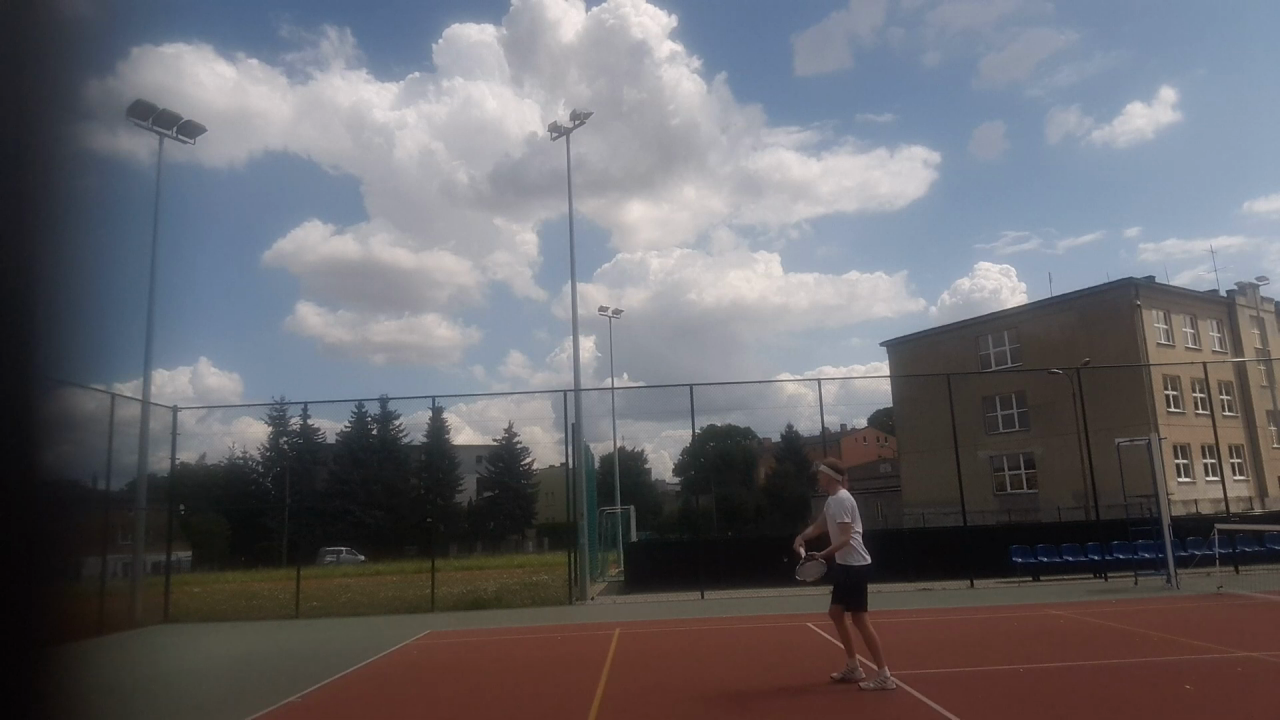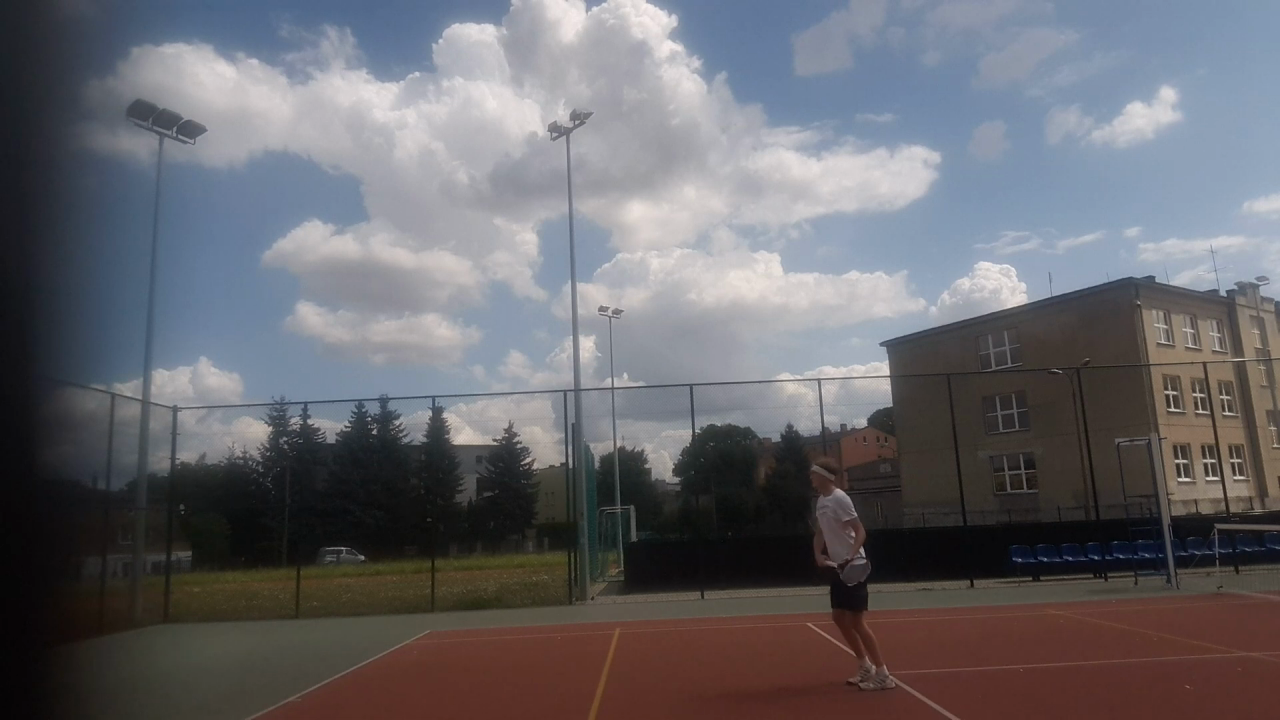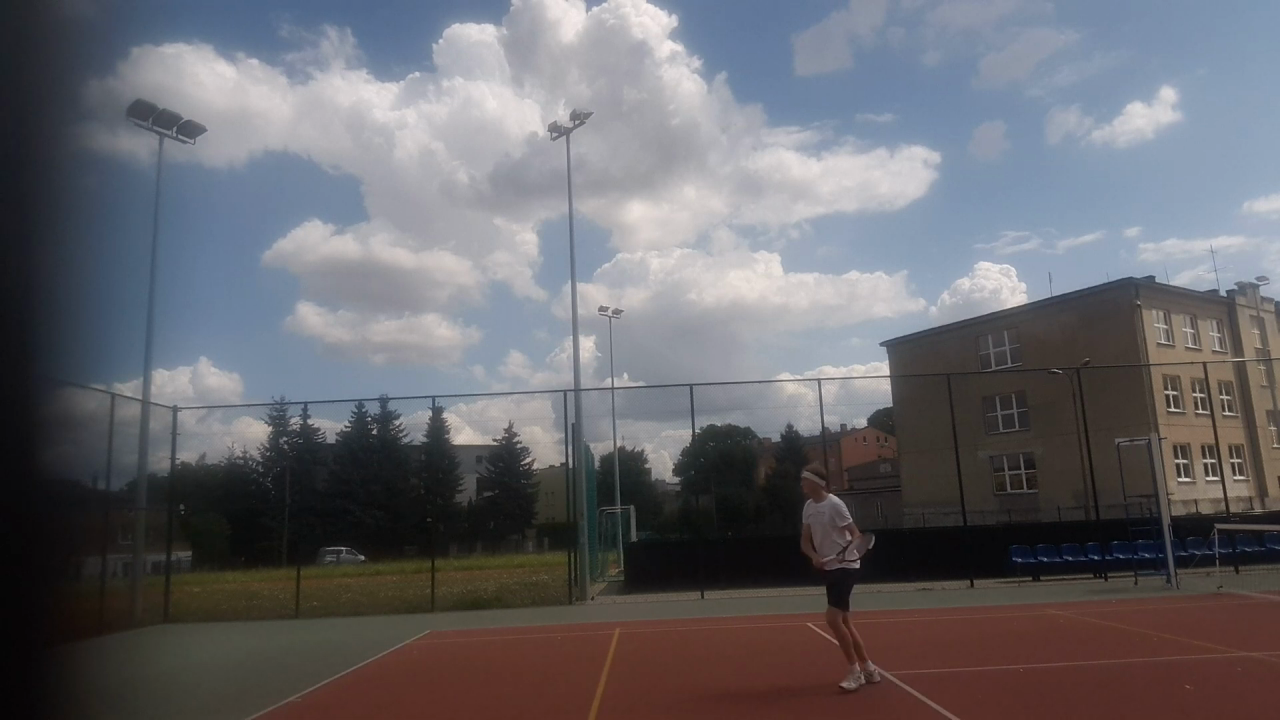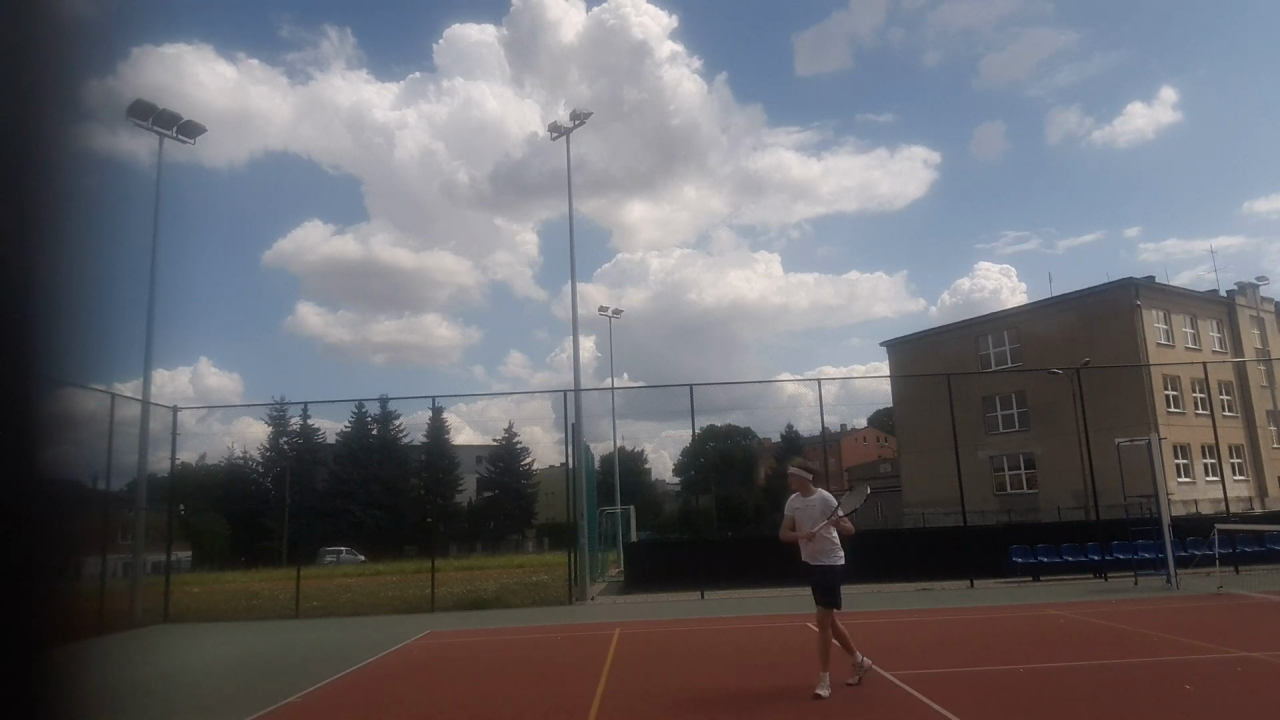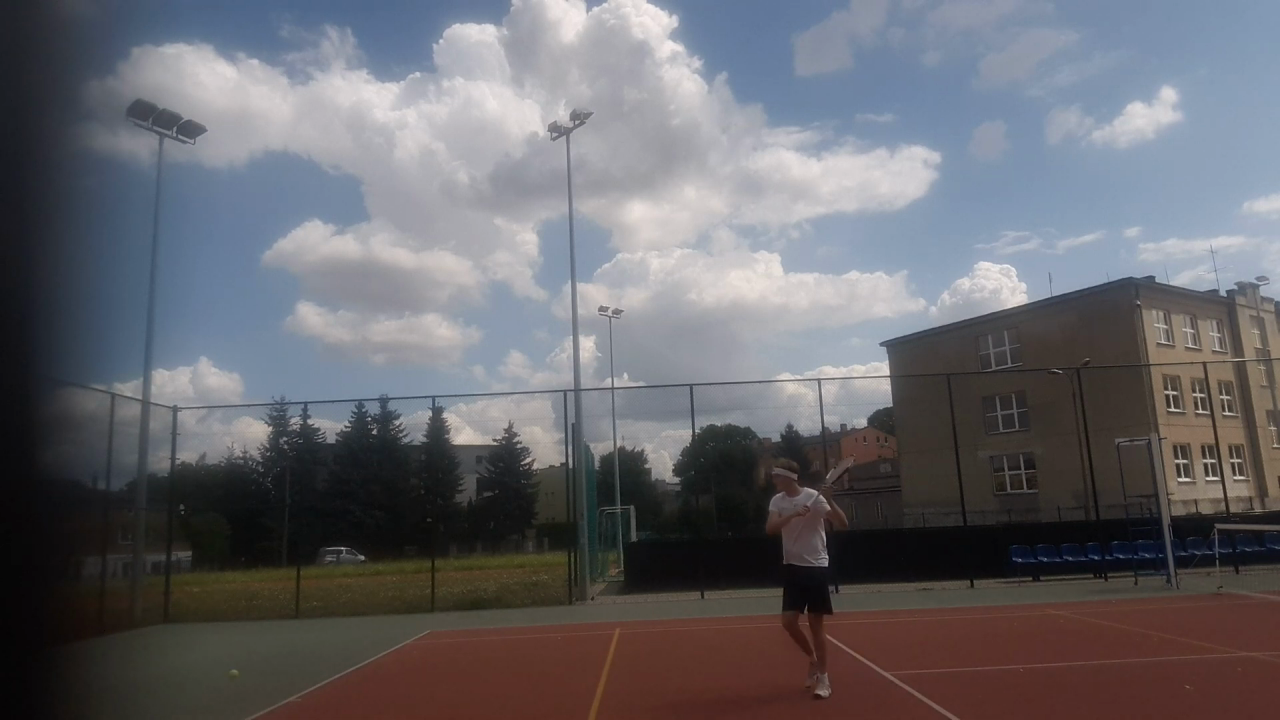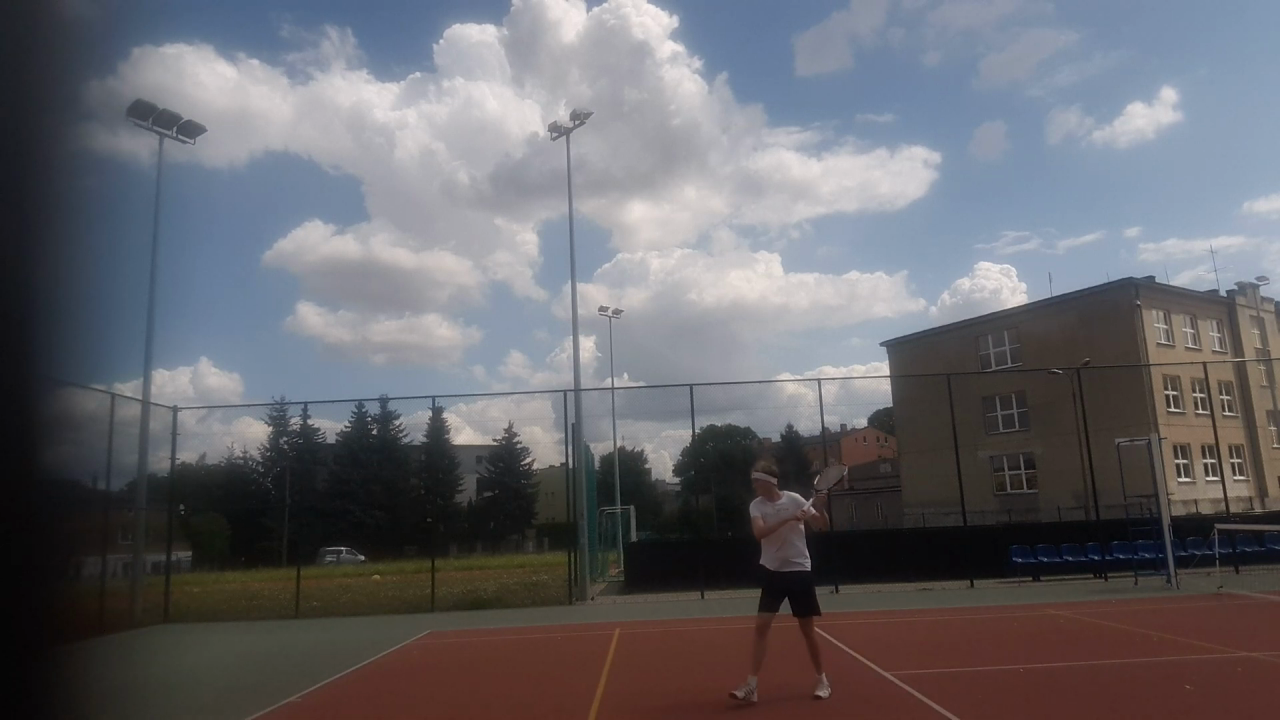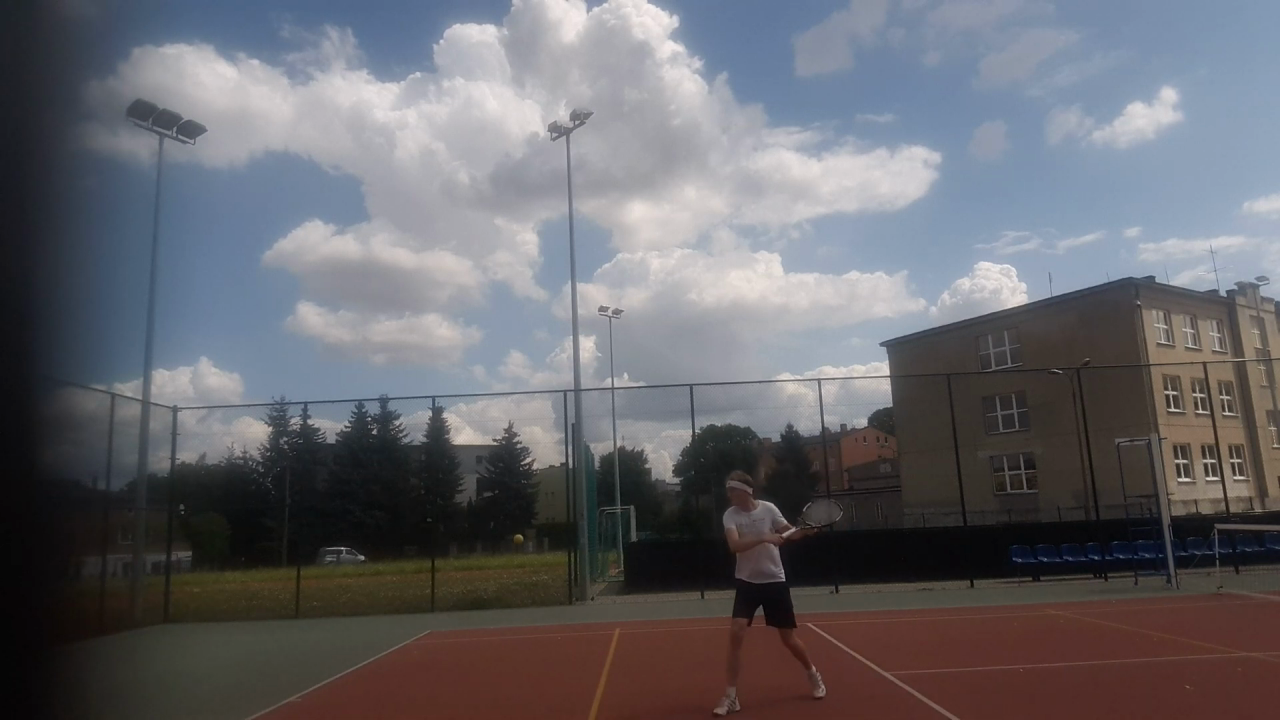
dt=0.2s
person 1, frame 1
left shoulder: (840, 500)
right shoulder: (833, 499)
left elbow: (845, 538)
right elbow: (819, 526)
left wrist: (823, 555)
right wrist: (801, 537)
left hip: (854, 566)
right hip: (846, 565)
left knee: (860, 620)
right knee: (836, 613)
left ankle: (884, 675)
right ankle: (853, 667)
person 1, frame 2
left shoulder: (840, 499)
right shoulder: (821, 501)
left elbow: (860, 532)
right elbow: (821, 534)
left wrist: (852, 558)
right wrist: (818, 554)
left hip: (854, 566)
right hip: (839, 568)
left knee: (856, 621)
right knee: (840, 618)
left ankle: (883, 674)
right ankle: (867, 667)
person 1, frame 3
left shoulder: (835, 504)
right shoulder: (808, 507)
left elbow: (855, 535)
right elbow: (805, 540)
right wrist: (814, 557)
left hip: (846, 568)
right hip: (829, 569)
left knee: (833, 619)
right knee: (843, 621)
left ankle: (855, 669)
right ankle: (868, 669)
person 1, frame 4
left shoulder: (824, 498)
right shoulder: (793, 501)
left elbow: (849, 529)
right elbow: (783, 533)
left wrist: (840, 524)
right wrist: (800, 535)
left hip: (831, 564)
right hip: (812, 565)
left knee: (823, 620)
right knee: (829, 620)
left ankle: (824, 679)
right ankle: (859, 661)
person 1, frame 5
left shoulder: (813, 496)
right shoulder: (777, 500)
left elbow: (843, 525)
right elbow: (770, 528)
left wrist: (830, 501)
right wrist: (793, 514)
left hip: (816, 567)
right hip: (792, 567)
left knee: (816, 625)
right knee: (788, 623)
left ankle: (823, 678)
right ankle: (814, 661)
person 1, frame 6
left shoulder: (794, 500)
right shoulder: (756, 505)
left elbow: (822, 526)
right elbow: (759, 533)
left wrist: (821, 508)
right wrist: (788, 518)
left hip: (799, 571)
right hip: (772, 572)
left knee: (807, 629)
right knee: (761, 626)
left ankle: (822, 679)
right ankle: (751, 685)
person 1, frame 7
left shoulder: (768, 509)
right shoulder: (730, 515)
left elbow: (790, 534)
right elbow: (735, 545)
left wrist: (805, 528)
right wrist: (764, 538)
left hip: (775, 581)
right hip: (747, 583)
left knee: (788, 639)
right knee: (736, 634)
left ankle: (814, 676)
right ankle: (731, 696)
